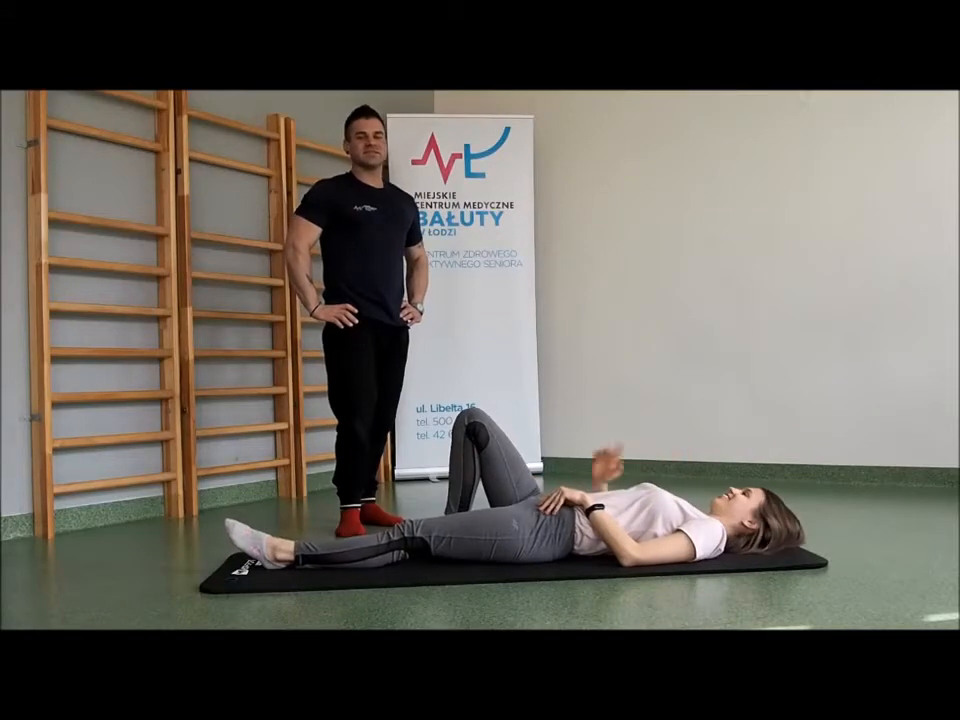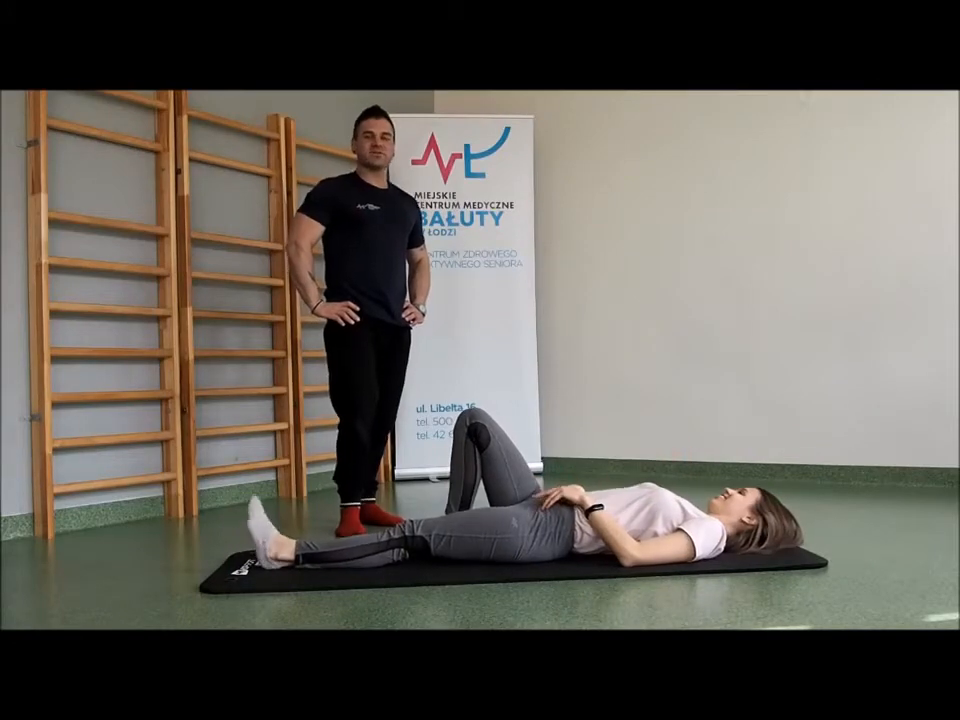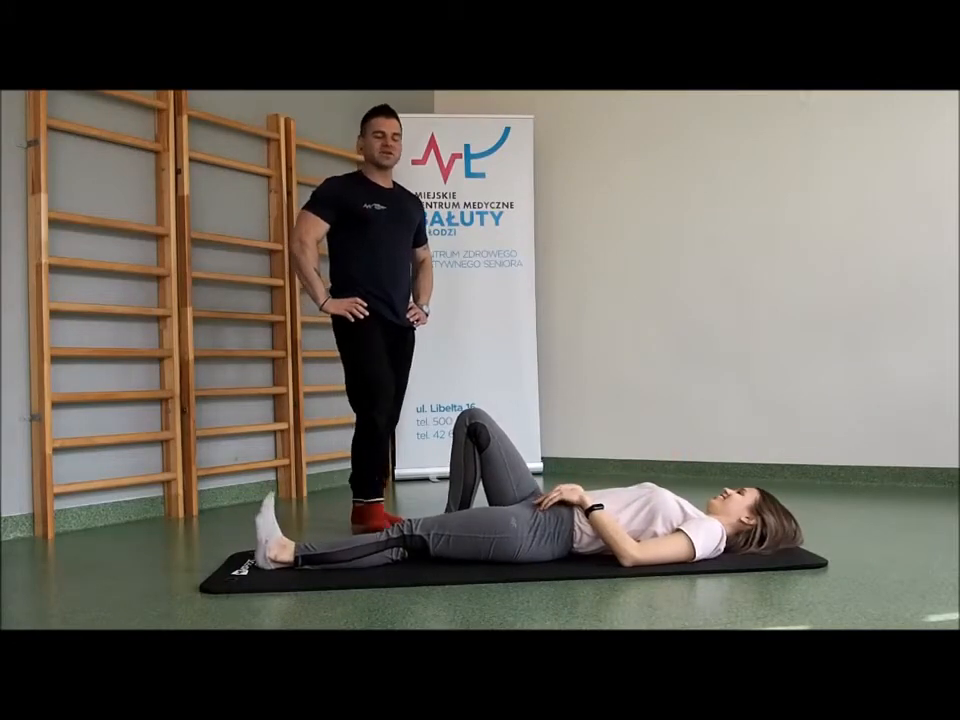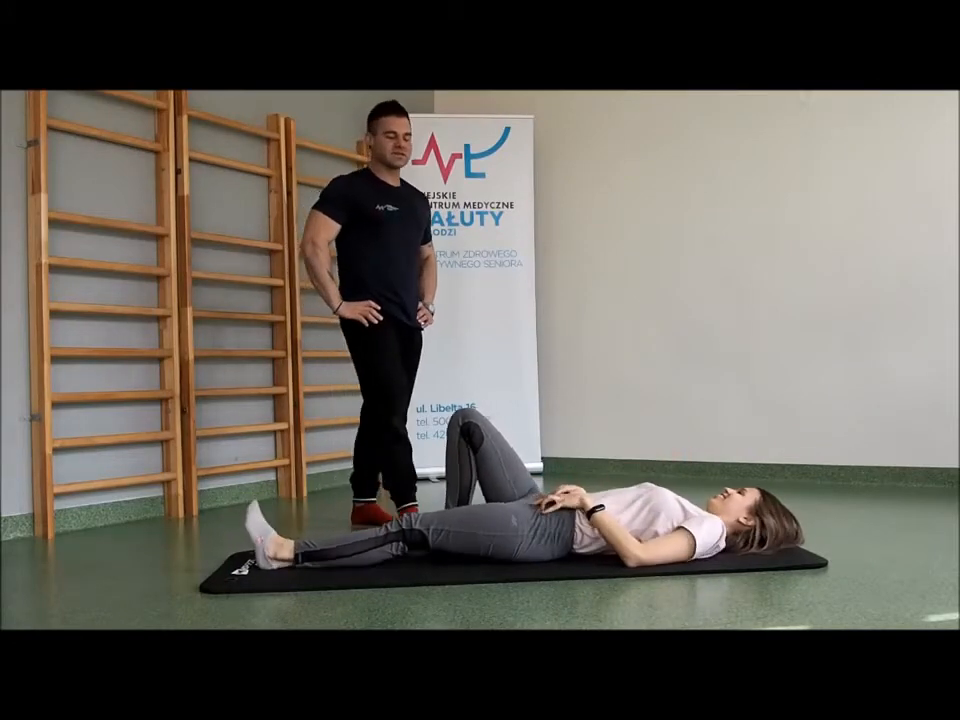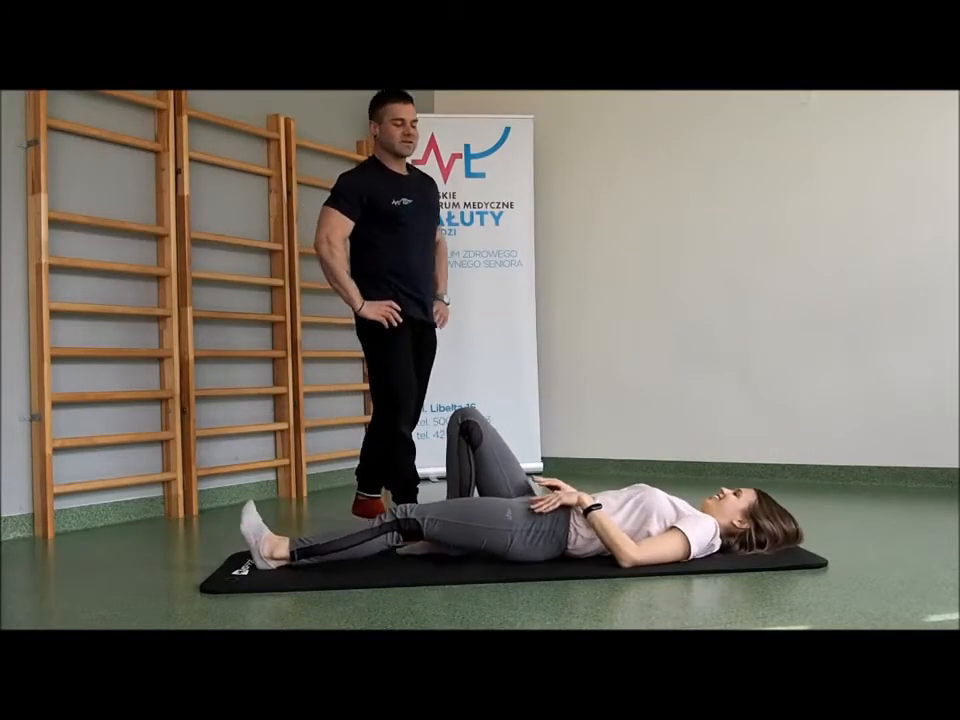
dt=0.3s
person 1, frame 1
left shoulder: (710, 536)
right shoulder: (692, 516)
left elbow: (632, 555)
left wrist: (587, 500)
right wrist: (601, 480)
left hip: (546, 534)
right hip: (545, 508)
left knee: (409, 537)
right knee: (472, 421)
left ankle: (286, 553)
right ankle: (451, 534)
person 1, frame 2
left shoulder: (709, 536)
right shoulder: (692, 515)
left elbow: (633, 555)
left wrist: (586, 501)
right wrist: (577, 494)
left hip: (546, 534)
right hip: (546, 507)
left knee: (411, 535)
right knee: (474, 422)
left ankle: (290, 552)
right ankle: (453, 533)
person 1, frame 3
left shoulder: (708, 537)
right shoulder: (691, 516)
left elbow: (631, 555)
left wrist: (586, 500)
right wrist: (577, 495)
left hip: (544, 534)
right hip: (543, 509)
left knee: (409, 536)
right knee: (472, 422)
left ankle: (288, 553)
right ankle: (453, 533)
person 1, frame 4
left shoulder: (709, 532)
right shoulder: (693, 517)
left elbow: (637, 555)
left wrist: (588, 503)
right wrist: (577, 496)
left hip: (546, 534)
right hip: (544, 507)
left knee: (409, 527)
right knee: (467, 423)
left ankle: (288, 553)
right ankle: (453, 535)
person 1, frame 5
left shoulder: (703, 534)
right shoulder: (686, 514)
left elbow: (631, 556)
left wrist: (582, 502)
right wrist: (571, 490)
left hip: (541, 532)
right hip: (542, 508)
left knee: (404, 518)
right knee: (466, 421)
left ankle: (282, 550)
right ankle: (449, 537)
person 2, frame 1
left shoulder: (403, 202)
right shoulder: (329, 193)
left elbow: (418, 258)
right elbow: (295, 249)
left wrist: (417, 303)
right wrist: (316, 306)
left hip: (394, 326)
right hip: (351, 324)
left knee: (382, 417)
right knee: (356, 415)
left ankle: (367, 500)
right ankle: (350, 509)
person 2, frame 2
left shoulder: (406, 204)
right shoulder: (333, 191)
left elbow: (420, 260)
right elbow: (297, 246)
left wrist: (419, 304)
right wrist: (318, 303)
left hip: (396, 326)
right hip: (352, 322)
left knee: (382, 417)
right knee: (358, 413)
left ankle: (366, 500)
right ankle: (349, 509)
person 2, frame 3
left shoulder: (410, 203)
right shoulder: (339, 189)
left elbow: (423, 260)
right elbow: (301, 242)
left wrist: (423, 304)
right wrist: (324, 299)
left hip: (401, 323)
right hip: (359, 317)
left knee: (385, 414)
right knee: (376, 406)
left ankle: (363, 501)
right ankle: (375, 504)
person 2, frame 4
left shoulder: (417, 199)
right shoulder: (348, 189)
left elbow: (427, 257)
right elbow: (313, 245)
left wrist: (427, 303)
right wrist: (339, 303)
left hip: (409, 323)
right hip: (370, 319)
left knee: (381, 414)
right knee: (390, 411)
left ankle: (364, 501)
right ankle: (407, 507)
person 2, frame 5
left shoulder: (426, 184)
right shoulder: (358, 182)
right elbow: (328, 243)
left wrist: (440, 295)
right wrist: (360, 303)
left hip: (422, 317)
right hip: (384, 315)
left knee: (404, 413)
right knee: (397, 411)
left ankle: (368, 495)
right ankle: (407, 508)
